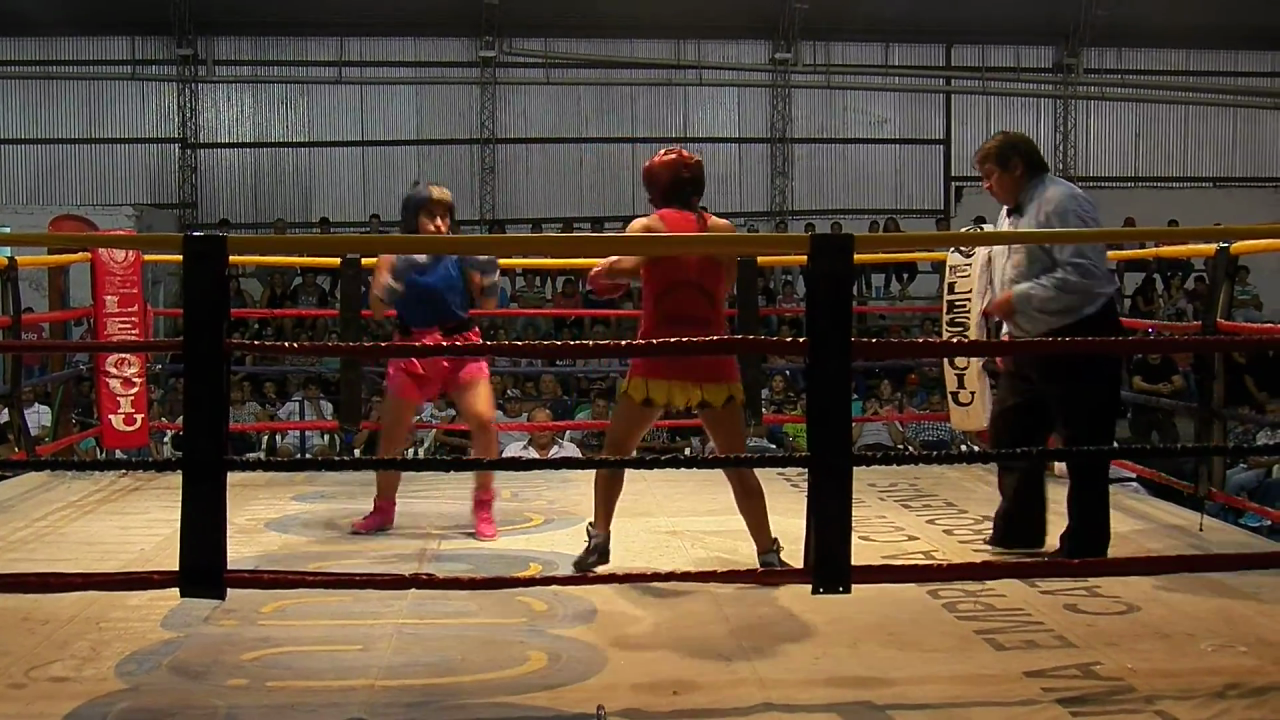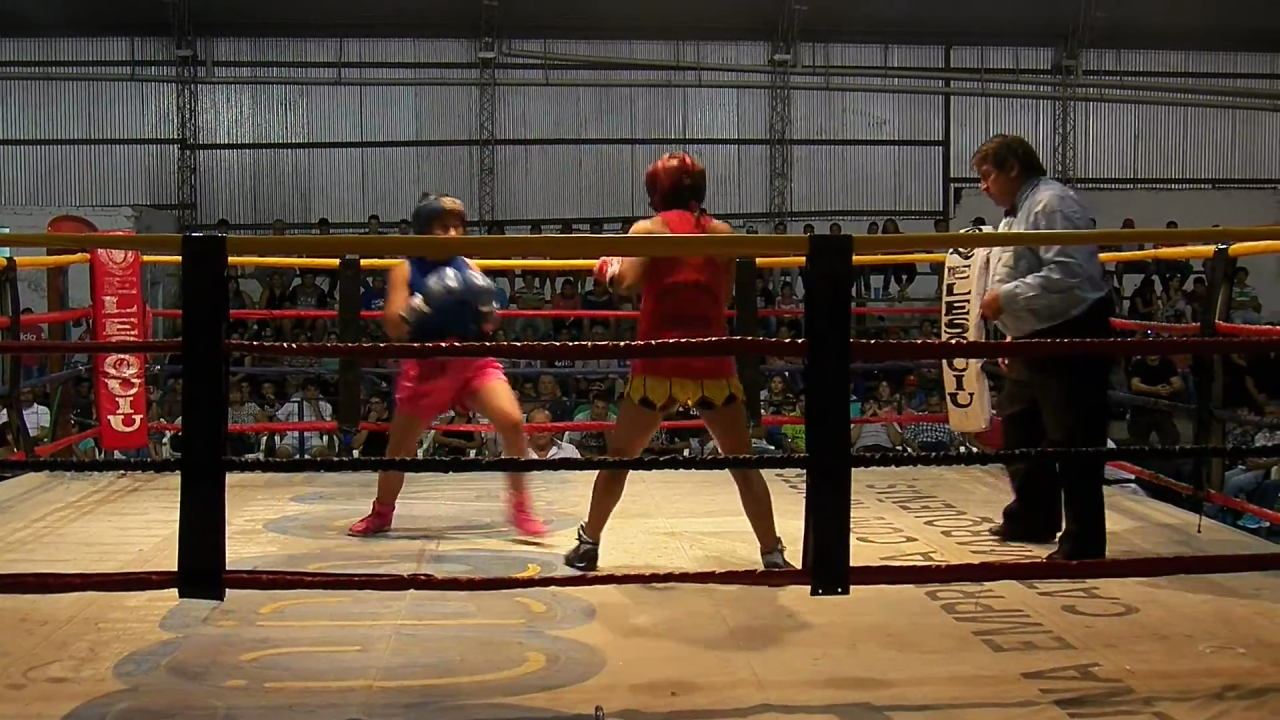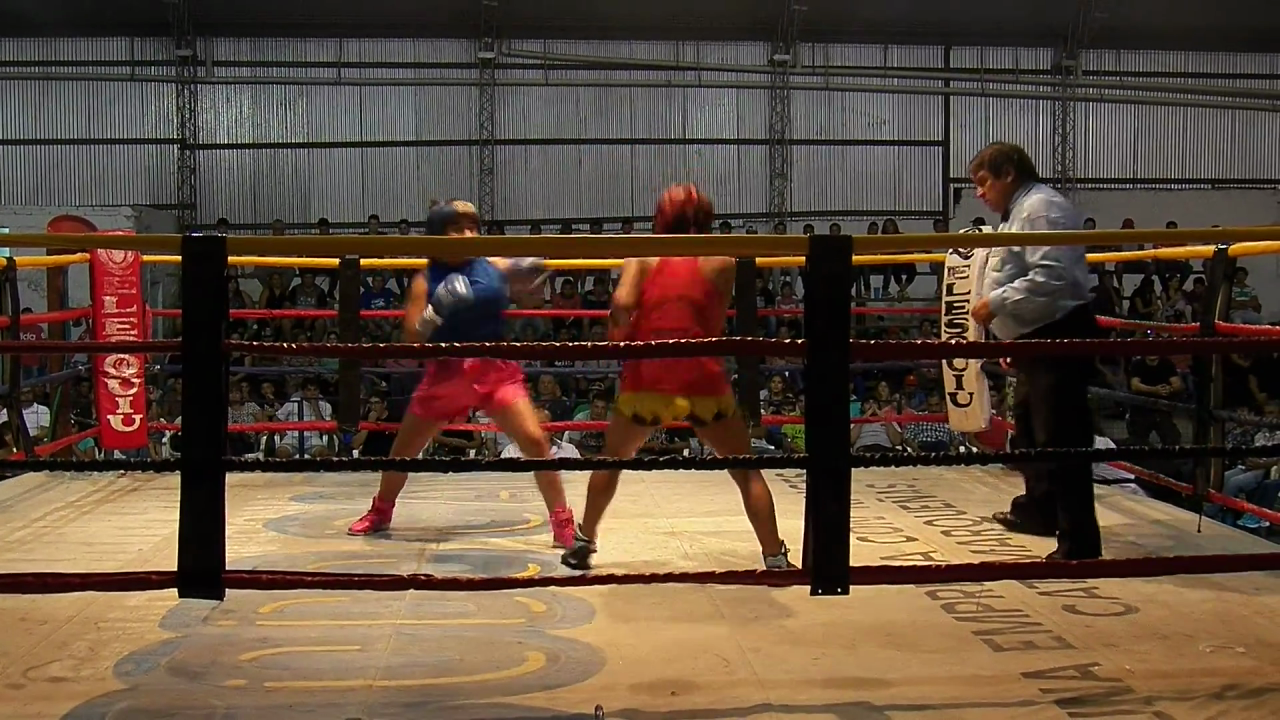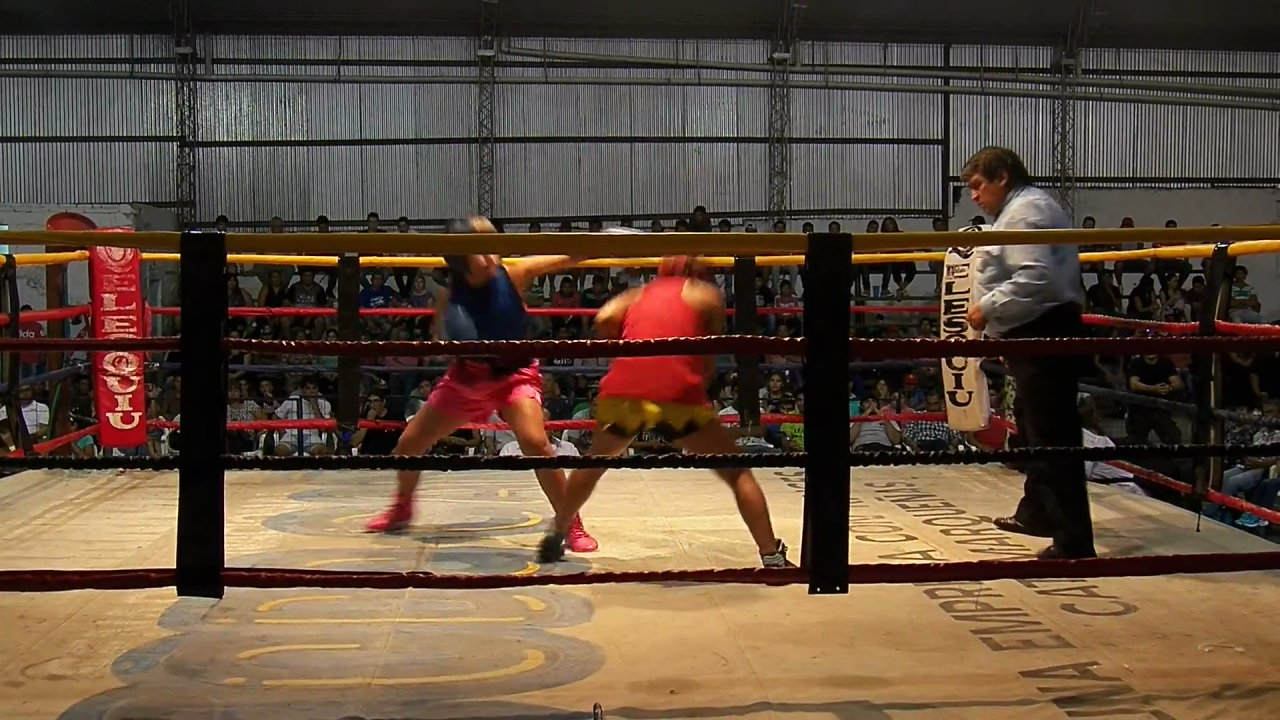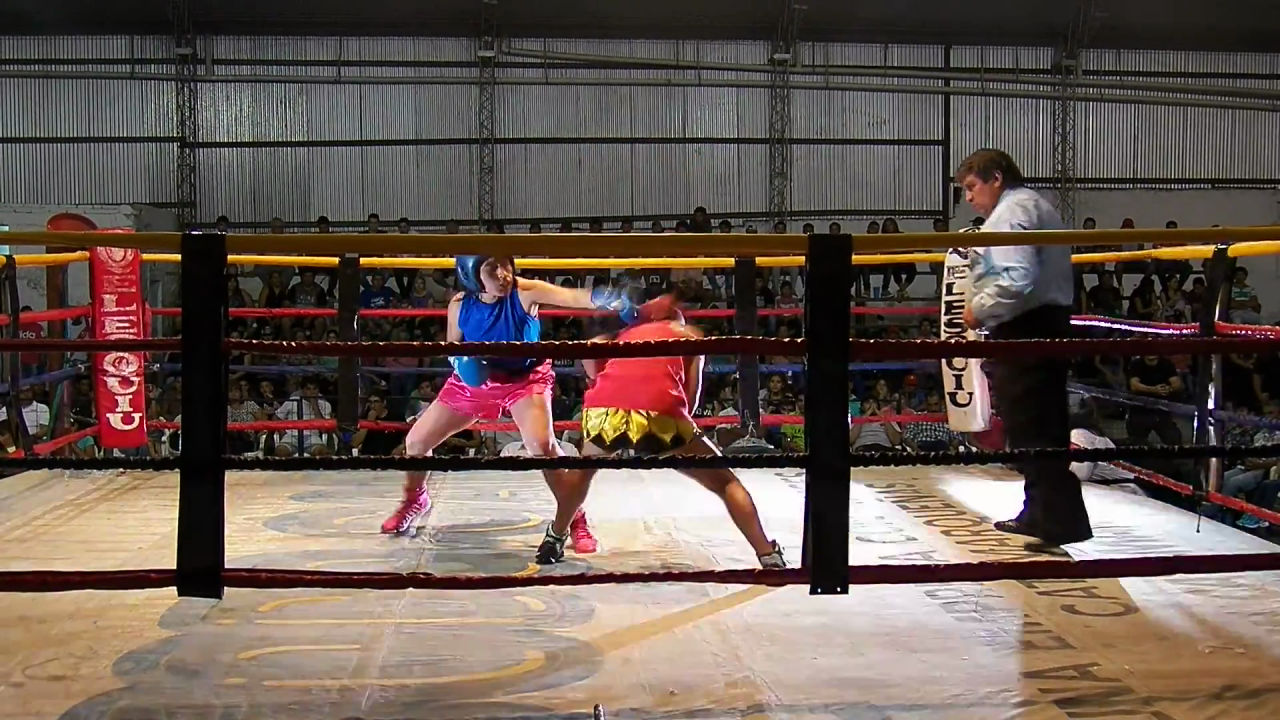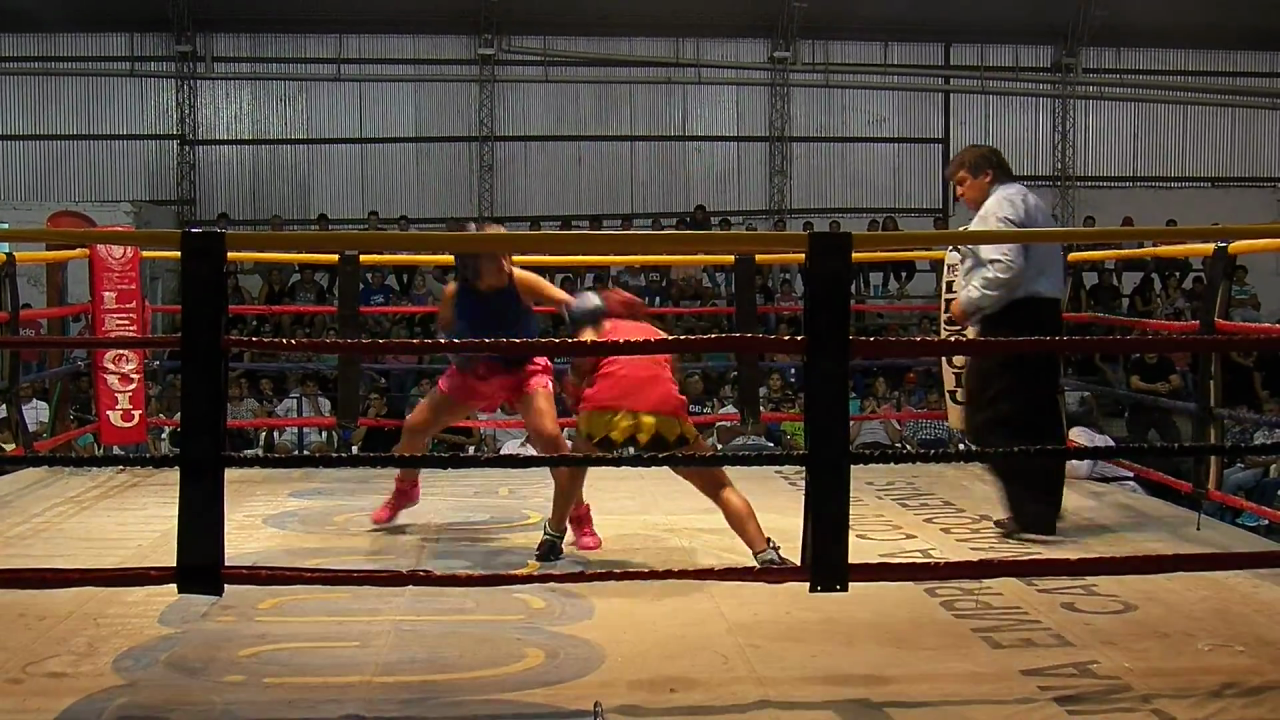
dt=0.1s
person 1, frame 1
left shoulder: (1062, 203)
right shoulder: (1011, 212)
left elbow: (1083, 276)
left wrist: (1020, 297)
right wrist: (1011, 331)
left hip: (1080, 342)
right hip: (1030, 345)
left knee: (1084, 447)
right knee: (1011, 433)
left ankle: (1084, 547)
right ankle: (1018, 530)
person 1, frame 2
left shoulder: (1052, 203)
right shoulder: (1019, 210)
left elbow: (1066, 275)
left wrist: (1007, 297)
right wrist: (1015, 331)
left hip: (1070, 337)
right hip: (1038, 340)
left knee: (1073, 441)
right knee: (1022, 432)
left ankle: (1083, 544)
right ankle: (1032, 520)
person 1, frame 3
left shoulder: (1040, 208)
right shoulder: (1018, 212)
left elbow: (1052, 279)
left wrist: (997, 302)
right wrist: (1011, 331)
left hip: (1058, 339)
right hip: (1035, 340)
left knee: (1060, 441)
right knee: (1032, 433)
left ankle: (1079, 543)
right ankle: (1038, 510)
person 1, frame 4
left shoulder: (1023, 211)
right shoulder: (1032, 209)
left elbow: (1035, 280)
left wrist: (986, 308)
right wrist: (995, 313)
left hip: (1039, 333)
right hip: (1050, 330)
left knee: (1051, 433)
right knee: (1038, 429)
left ankle: (1074, 535)
right ankle: (1038, 512)
person 1, frame 5
left shoulder: (1011, 212)
right shoulder: (1030, 208)
left elbow: (1017, 281)
left wrist: (979, 308)
right wrist: (988, 312)
left hip: (1024, 331)
right hip: (1044, 328)
left knee: (1030, 428)
right knee: (1037, 426)
left ankle: (1064, 520)
right ankle: (1039, 513)
person 1, frame 6
left shoulder: (1000, 206)
right shoulder: (1029, 203)
left elbow: (1005, 269)
left wrist: (968, 302)
right wrist: (979, 306)
left hip: (1012, 322)
right hip: (1042, 318)
left knee: (990, 420)
right knee: (1037, 420)
left ankle: (1034, 508)
right ankle: (1037, 509)
person 2, frame 1
left shoulder: (647, 227)
right shoulder: (724, 231)
left elbow: (623, 268)
left wrist: (602, 270)
left hip: (657, 364)
right hip: (713, 364)
left knee: (614, 450)
right knee: (738, 465)
left ankle: (598, 540)
right ankle: (769, 556)
person 2, frame 2
left shoulder: (647, 230)
right shoulder: (722, 233)
left elbow: (625, 284)
left wrist: (610, 270)
left hip: (656, 364)
right hip: (711, 364)
left knee: (619, 457)
right knee: (743, 465)
left ankle: (588, 543)
right ankle: (773, 556)
person 2, frame 3
left shoulder: (645, 256)
right shoulder: (722, 261)
left elbow: (622, 304)
left wrist: (620, 332)
left hip: (646, 378)
right hip: (701, 380)
left knee: (612, 457)
right knee: (746, 469)
left ankle: (583, 543)
right ankle: (775, 558)
person 2, frame 4
left shoulder: (638, 296)
right shoulder: (709, 298)
left elbow: (603, 321)
right elbow: (705, 362)
left hip: (619, 392)
right hip: (677, 395)
left knee: (592, 462)
right knee: (738, 473)
left ankle: (555, 538)
right ankle: (771, 557)
person 2, frame 5
left shoulder: (627, 334)
right shoulder: (689, 335)
left elbow: (590, 356)
right elbow: (691, 393)
left hip: (605, 405)
right hip: (660, 409)
left knee: (586, 465)
right knee: (726, 482)
left ankle: (554, 539)
right ankle: (769, 557)
person 2, frame 6
left shoulder: (594, 329)
right shoulder: (654, 335)
left elbow: (583, 355)
left wrist: (577, 389)
left hip: (609, 407)
right hip: (664, 408)
right knee: (720, 488)
left ankle: (552, 540)
right ankle: (766, 555)
person 3, frame 1
left shoulder: (459, 253)
right shoulder: (394, 255)
left elbow: (487, 303)
right elbow: (378, 310)
left wrist: (489, 272)
right wrist: (397, 277)
left hip: (460, 347)
left knee: (484, 422)
right knee: (393, 435)
left ankle: (482, 508)
right ankle: (383, 510)
person 3, frame 2
left shoulder: (470, 268)
right shoulder: (405, 271)
left elbow: (487, 326)
right elbow: (394, 328)
left wrist: (484, 302)
right wrist: (424, 299)
left hip: (473, 361)
right hip: (426, 367)
left knee: (512, 422)
right knee: (400, 451)
left ankle: (520, 507)
right ankle: (381, 514)
person 3, frame 3
left shoulder: (492, 266)
right shoulder: (426, 280)
right elbow: (412, 336)
left wrist: (528, 272)
right wrist: (437, 310)
left hip: (495, 369)
right hip: (446, 371)
left knee: (534, 439)
right knee: (403, 448)
left ankle: (562, 520)
right ankle: (379, 513)
person 3, frame 4
left shoulder: (509, 272)
right shoulder: (448, 294)
left elbow: (562, 261)
right wrist: (456, 340)
left hip: (515, 375)
right hip: (463, 378)
left knee: (536, 444)
right knee: (410, 443)
left ankle: (572, 525)
right ankle: (402, 509)
person 3, frame 5
left shoulder: (527, 291)
right shoulder: (461, 305)
left elbow: (577, 297)
left wrist: (612, 302)
right wrist: (464, 365)
left hip: (525, 380)
right hip: (475, 383)
left knee: (542, 447)
right knee: (415, 441)
left ankle: (577, 523)
right ankle: (414, 503)
person 3, frame 6
left shoulder: (519, 281)
right shoulder: (453, 295)
left elbow: (566, 303)
right elbow: (450, 339)
left hip: (523, 369)
right hip: (473, 372)
left knee: (548, 437)
right knee: (414, 428)
left ankle: (580, 520)
right ankle: (403, 494)
